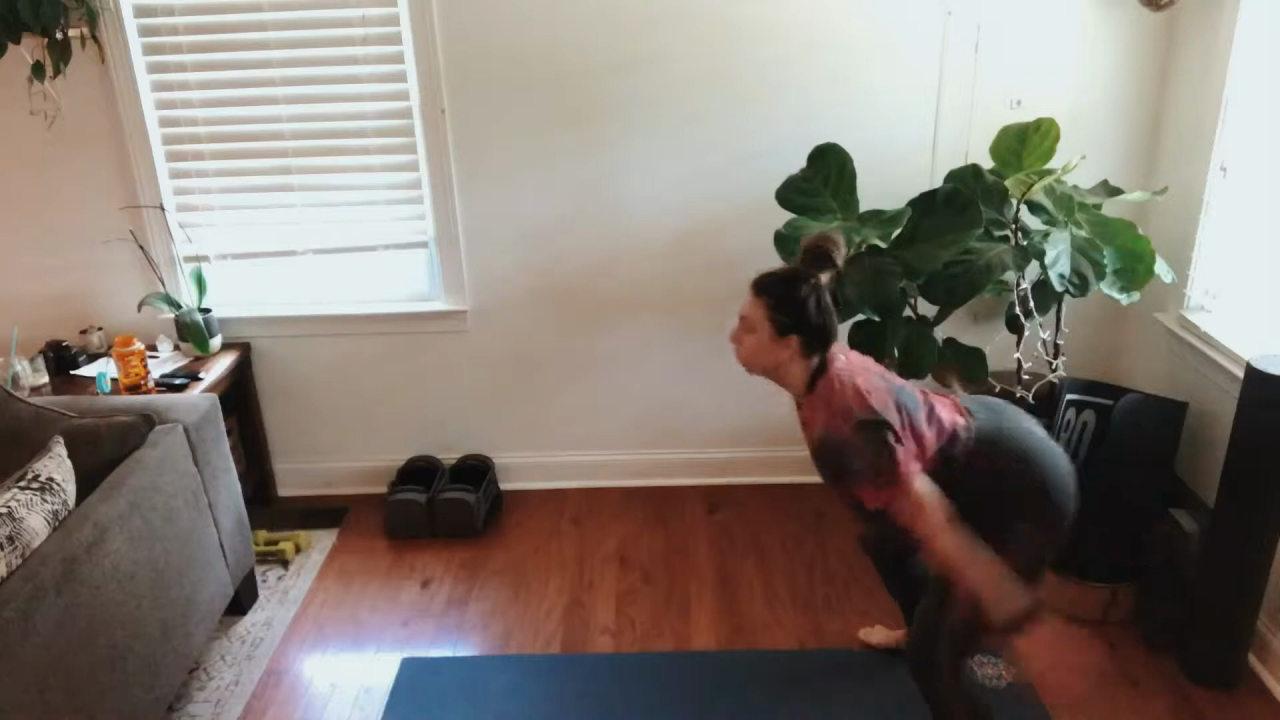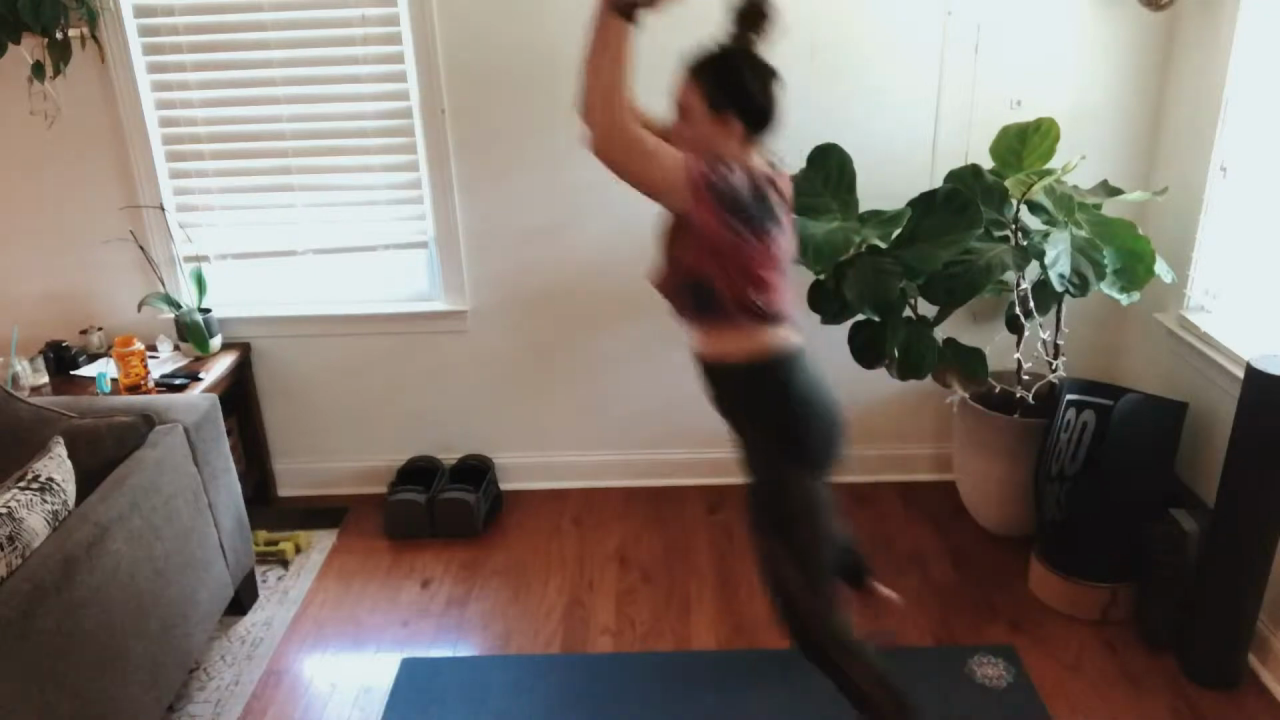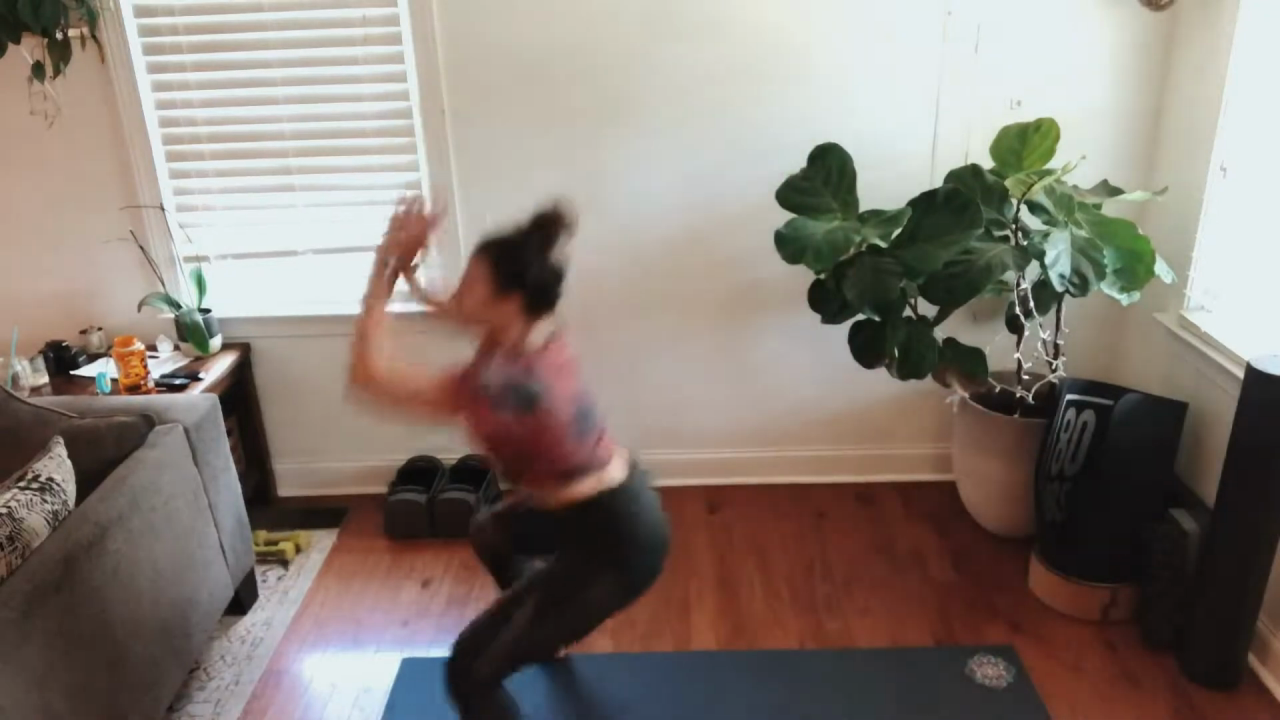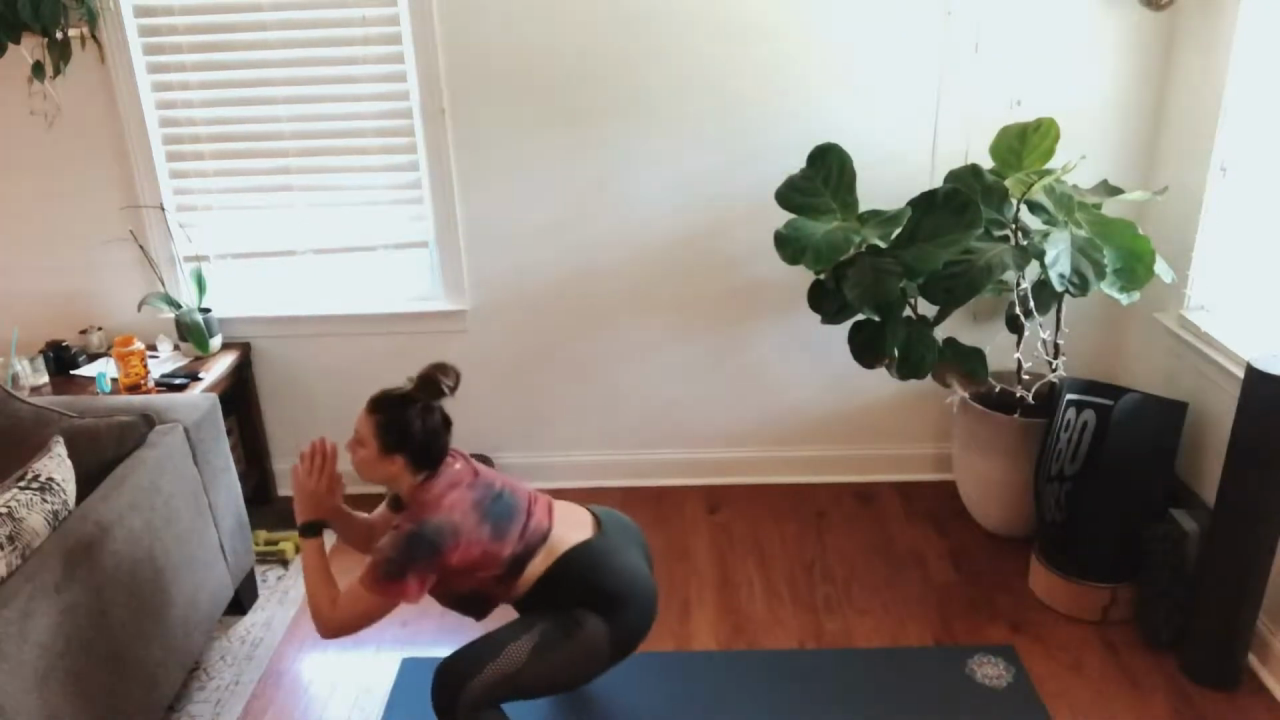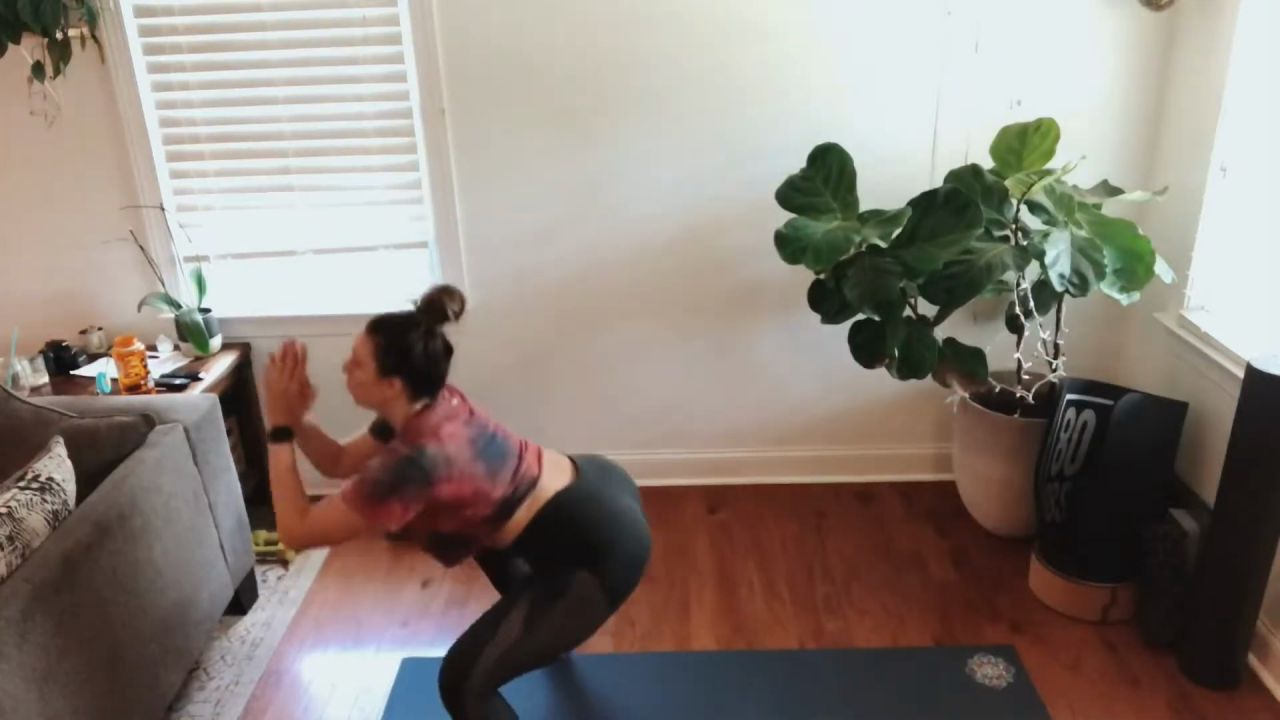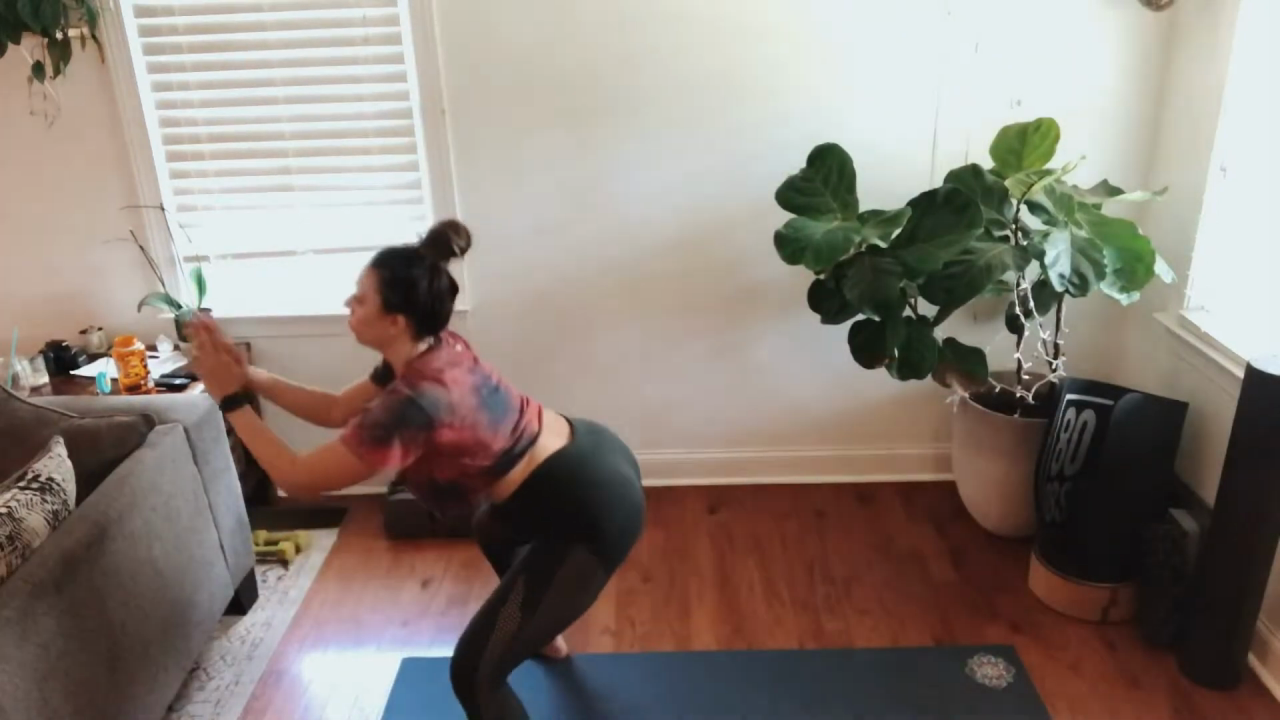
dt=0.4s
person 1, frame 1
left shoulder: (842, 422)
right shoulder: (821, 373)
left elbow: (932, 520)
left wrist: (1014, 613)
left hip: (1025, 494)
right hip: (989, 438)
left knee: (929, 659)
right knee: (882, 539)
right ankle: (926, 628)
person 1, frame 2
left shoulder: (732, 195)
right shoulder: (740, 175)
left elbow: (609, 138)
right elbow: (613, 121)
left hip: (780, 415)
right hip: (777, 397)
left knee: (809, 618)
right knee: (797, 525)
right ankle: (861, 582)
person 1, frame 3
left shoulder: (508, 382)
right shoulder: (534, 336)
left elbow: (371, 378)
right elbow: (448, 306)
left wrist: (380, 276)
right wrist: (401, 268)
left hip: (620, 546)
right hip: (620, 497)
left knee: (470, 670)
right knee: (489, 538)
right ankle: (550, 626)
person 1, frame 4
left shoulder: (422, 532)
right shoulder: (440, 470)
left elbow: (331, 620)
right elbow: (369, 537)
left wrist: (309, 524)
right wrist: (330, 509)
left hip: (612, 600)
right ankle: (549, 652)
person 1, frame 5
left shoulder: (411, 463)
right shoulder: (433, 405)
left elbow: (297, 531)
right elbow: (340, 461)
left wrist: (280, 430)
right wrist: (298, 416)
left hip: (602, 546)
right hip: (601, 486)
left knee: (462, 682)
right knee: (488, 538)
right ankle: (548, 633)
person 1, frame 6
left shoulder: (412, 404)
right shoulder: (434, 350)
left elbow: (298, 478)
right elbow: (338, 408)
left wrist: (232, 401)
right wrist: (249, 375)
left hip: (593, 510)
right hip: (595, 456)
left knee: (474, 672)
right knee: (493, 532)
right ankle: (544, 632)
